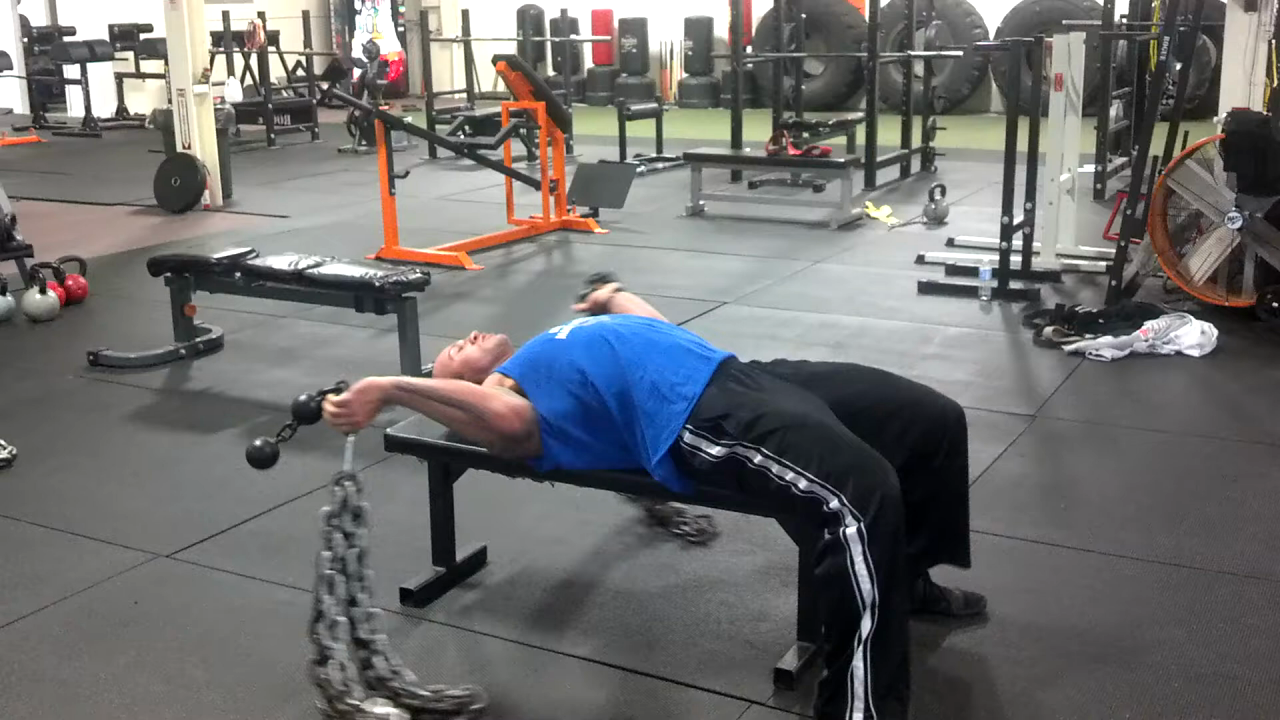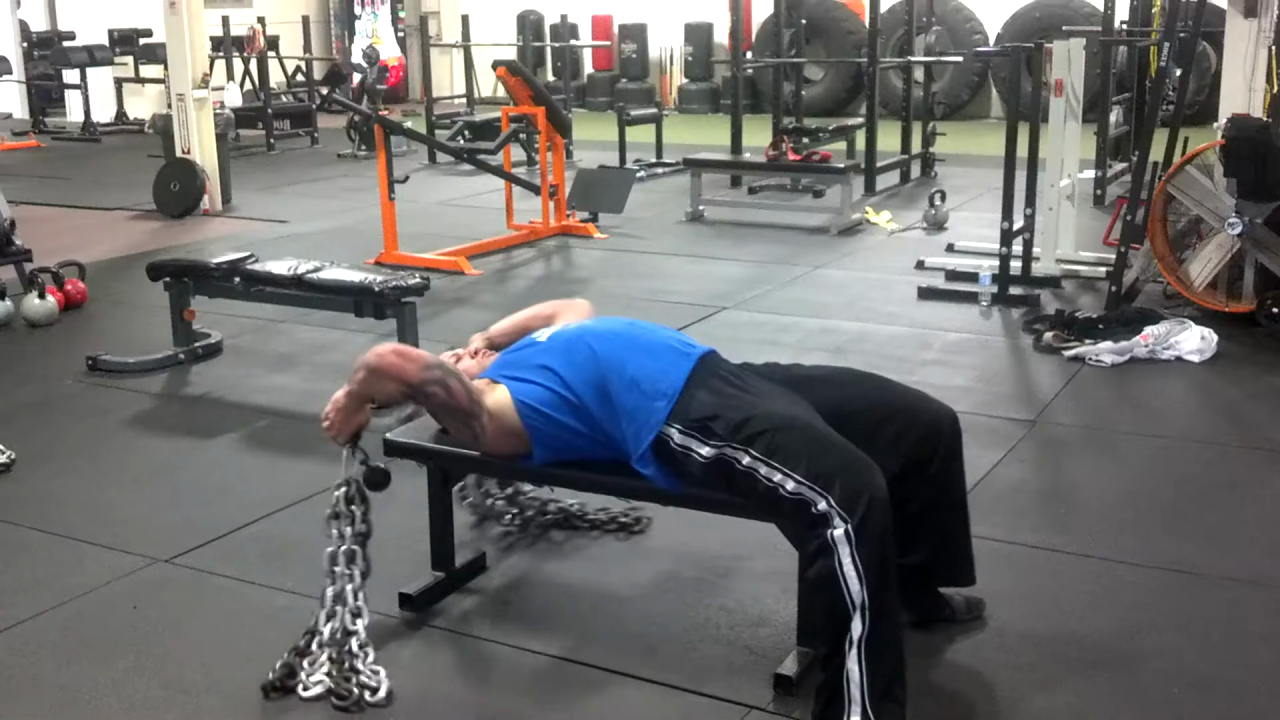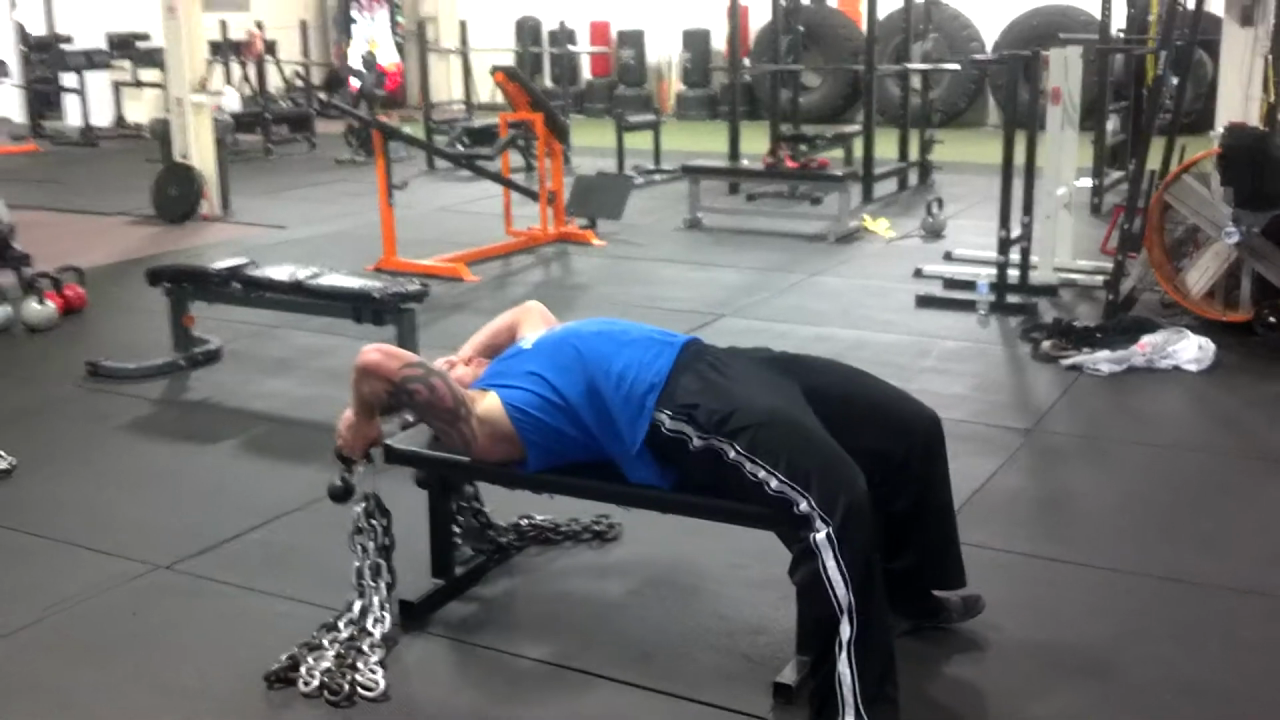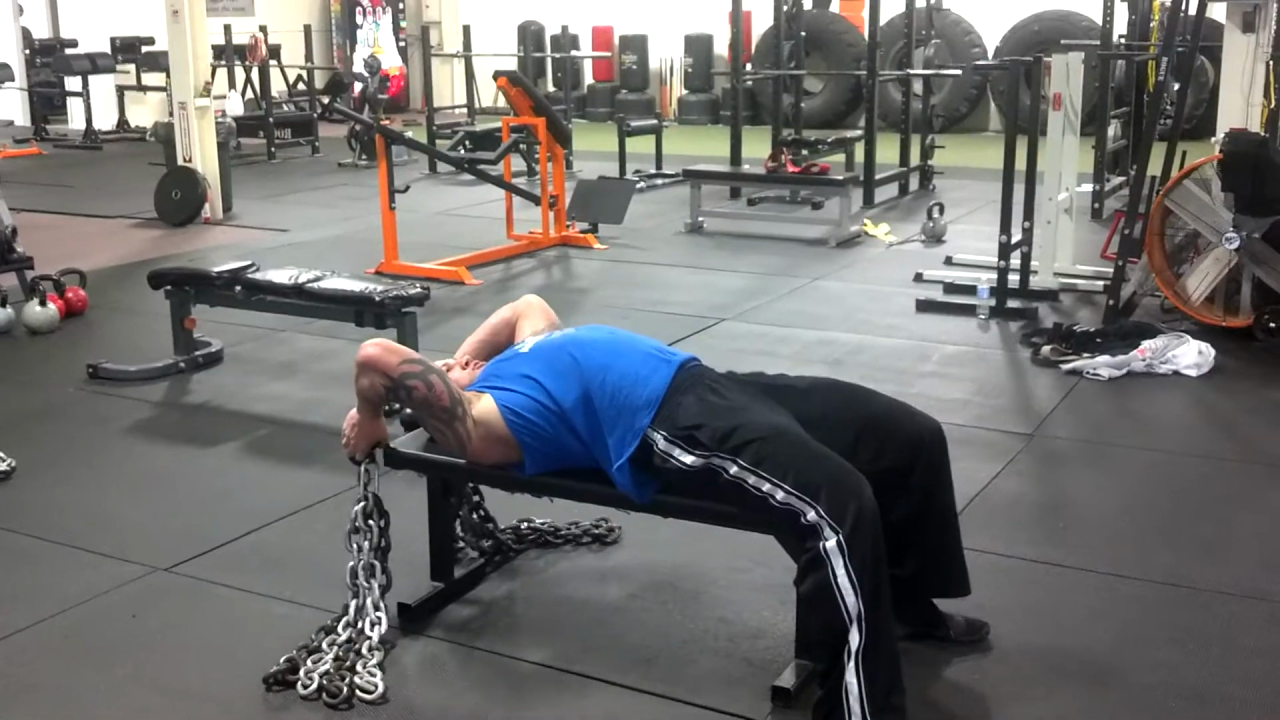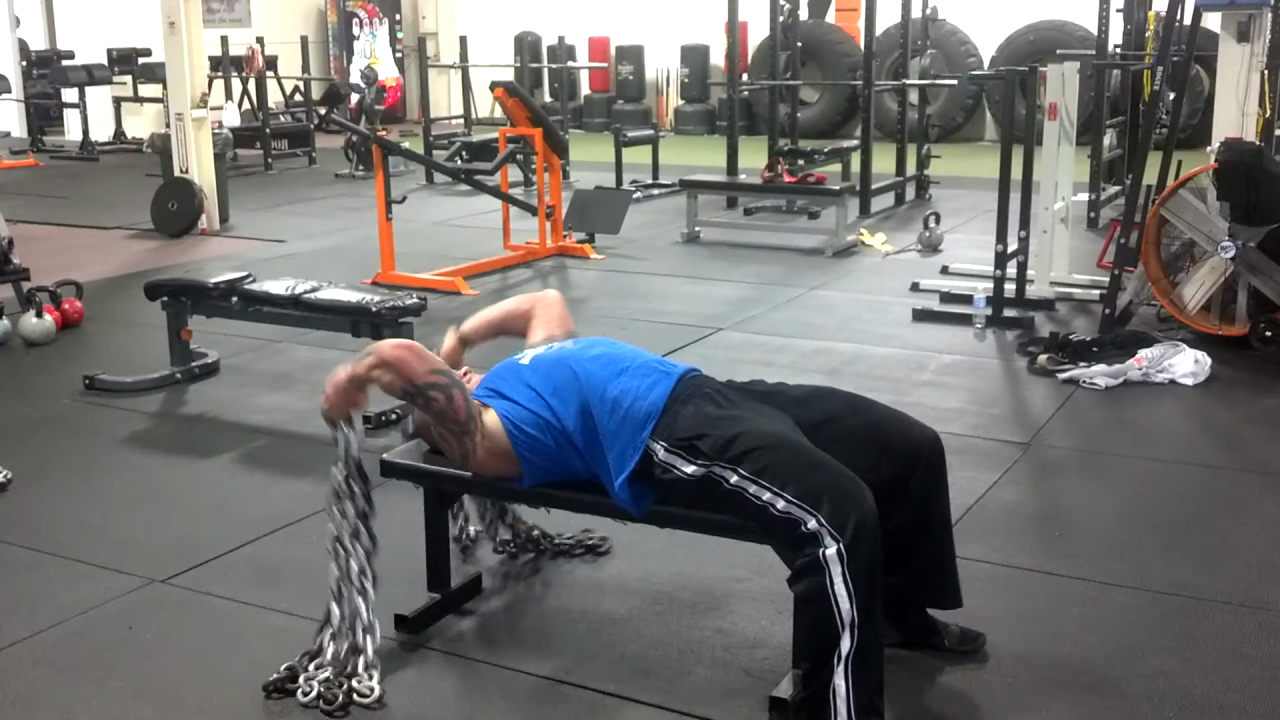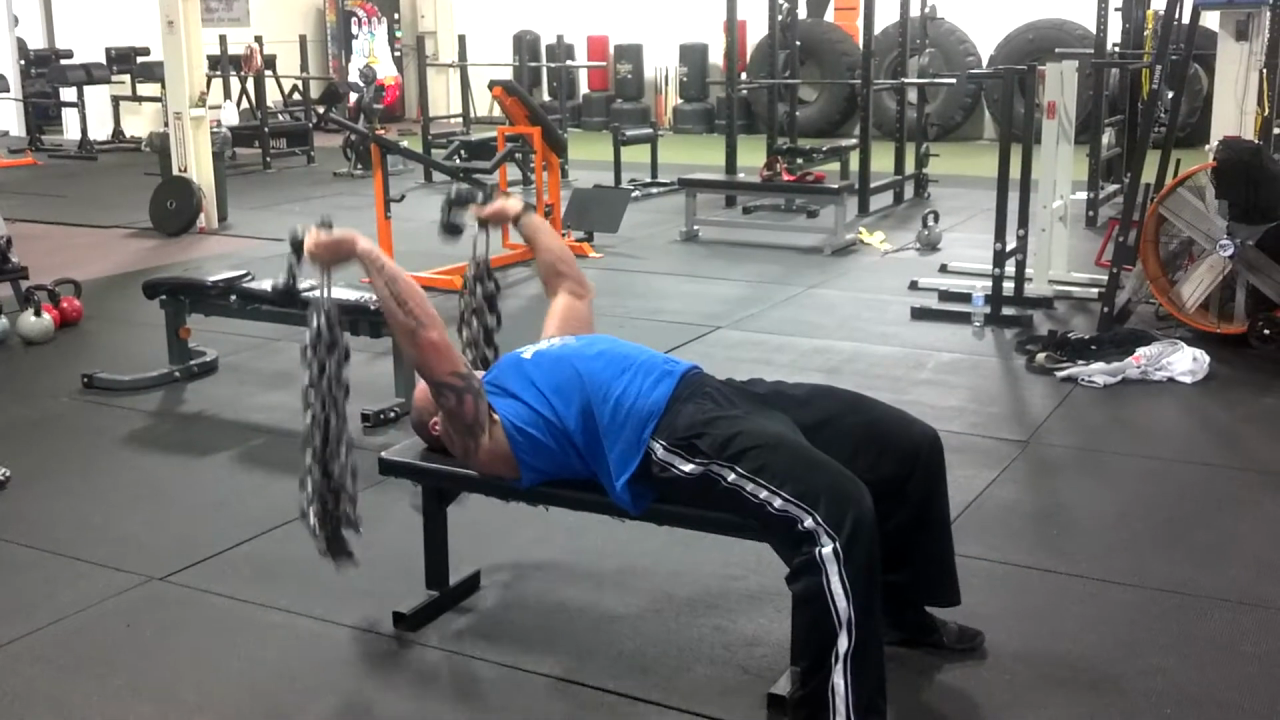
dt=0.4s
person 1, frame 1
left shoulder: (550, 360)
right shoulder: (504, 403)
right elbow: (506, 417)
left wrist: (620, 299)
left hip: (740, 376)
right hip: (703, 422)
left knee: (934, 420)
right knee: (865, 495)
left ankle: (907, 581)
person 1, frame 2
left shoulder: (533, 358)
right shoulder: (488, 410)
left elbow: (575, 306)
right elbow: (392, 360)
left wrist: (487, 336)
right wrist: (354, 401)
left hip: (729, 376)
right hip: (684, 419)
left knee: (928, 427)
right knee: (850, 496)
left ankle: (913, 589)
person 1, frame 3
left shoulder: (521, 364)
right shoulder: (481, 419)
left elbow: (532, 309)
right elbow: (378, 361)
left wrist: (461, 350)
right wrist: (363, 418)
right hip: (678, 409)
left knee: (910, 429)
right knee: (833, 496)
left ankle: (907, 592)
person 1, frame 4
left shoulder: (521, 367)
right shoulder: (479, 422)
left elbow: (529, 304)
right elbow: (377, 356)
left wrist: (458, 353)
right wrist: (369, 417)
left hip: (712, 385)
right hip: (672, 427)
left knee: (914, 438)
right knee: (840, 506)
left ankle: (907, 604)
person 1, frame 5
left shoulder: (528, 374)
right shoulder: (480, 436)
left elbow: (548, 302)
right elbow: (406, 361)
left wrist: (461, 336)
right wrist: (352, 379)
left hip: (713, 396)
right hip: (672, 437)
left knee: (912, 448)
right knee: (840, 514)
left ankle: (898, 611)
person 1, frame 6
left shoulder: (522, 374)
right shoulder: (482, 435)
left elbow: (572, 287)
right elbow: (428, 344)
left wrist: (522, 214)
right wrist: (360, 249)
left hip: (714, 394)
right hip: (669, 438)
left knee: (911, 446)
right knee: (836, 513)
left ankle: (897, 610)
